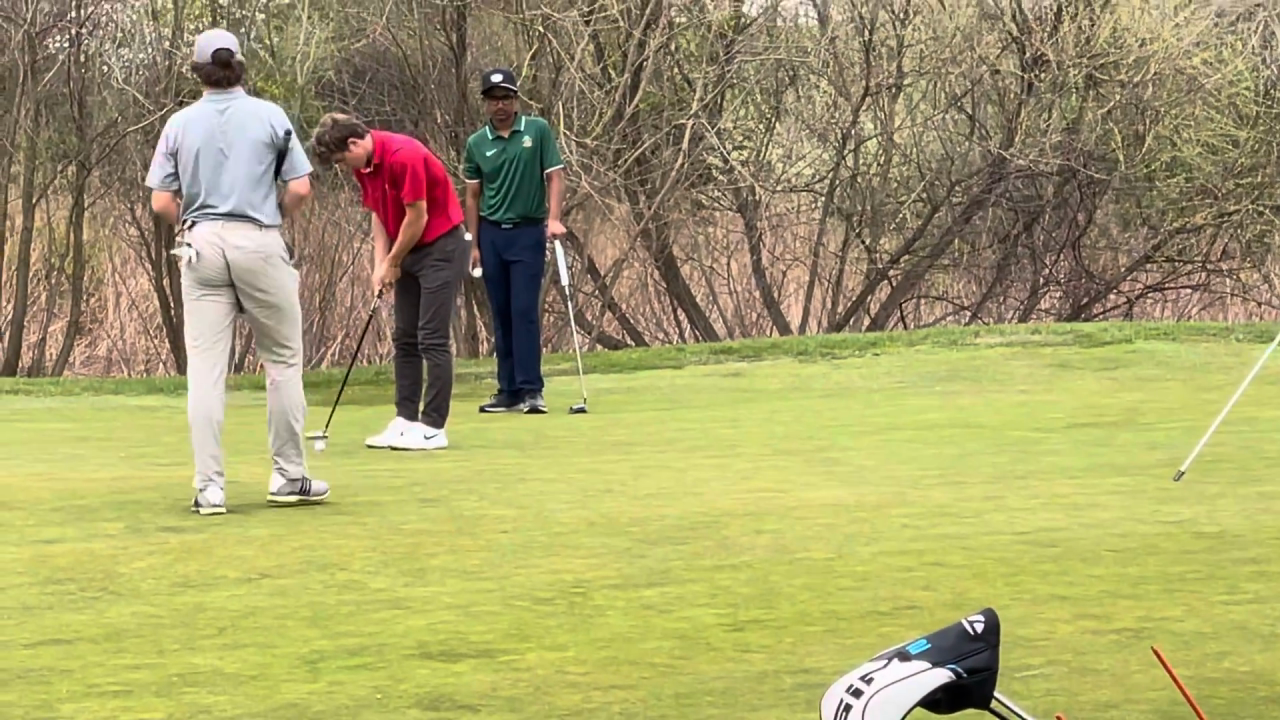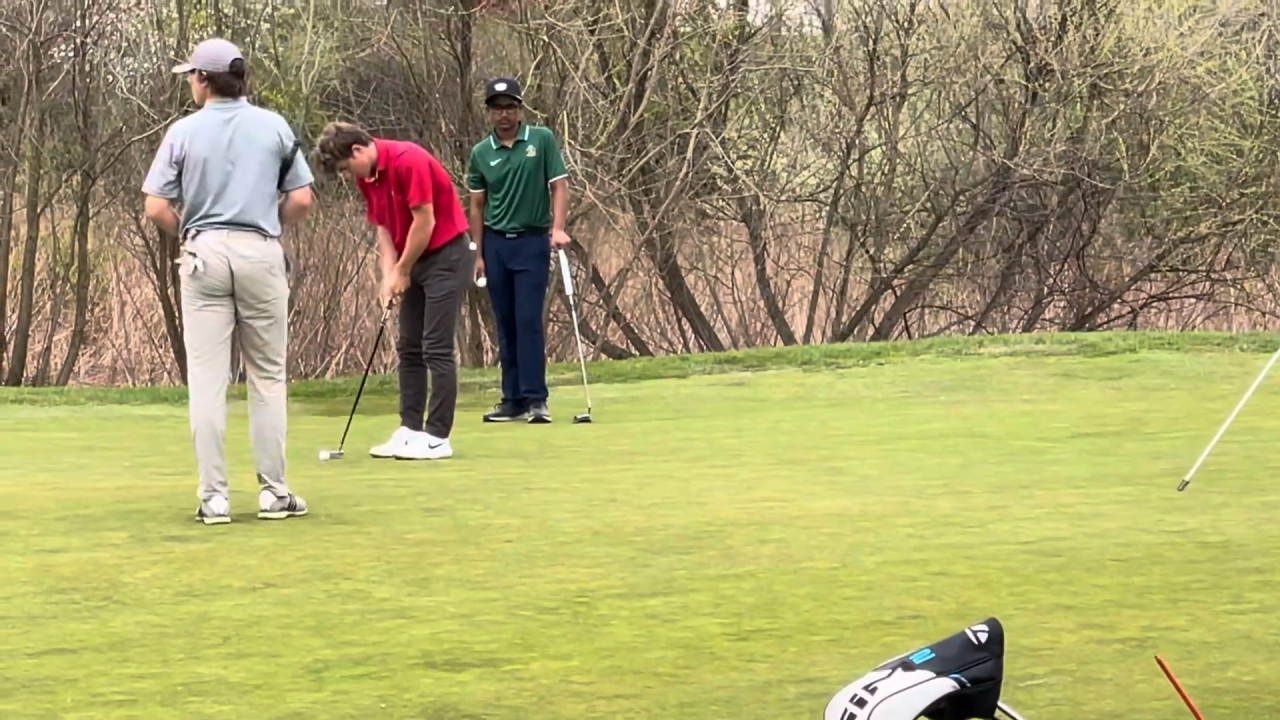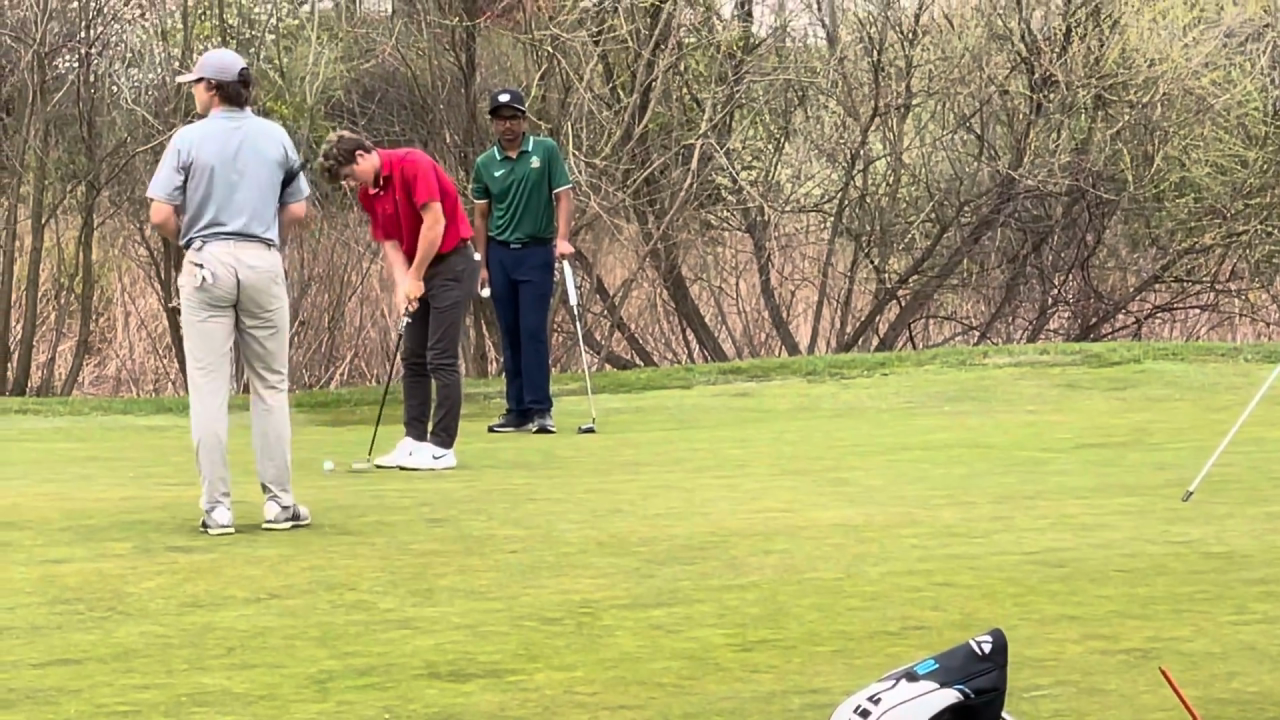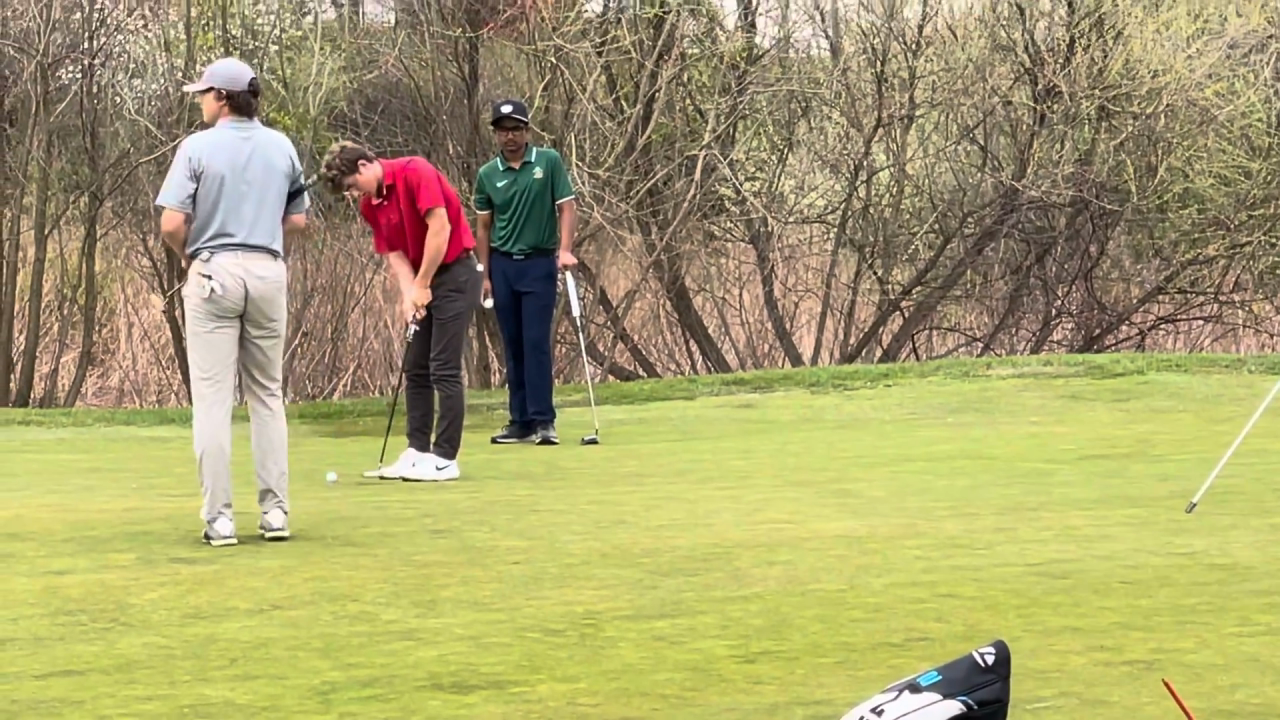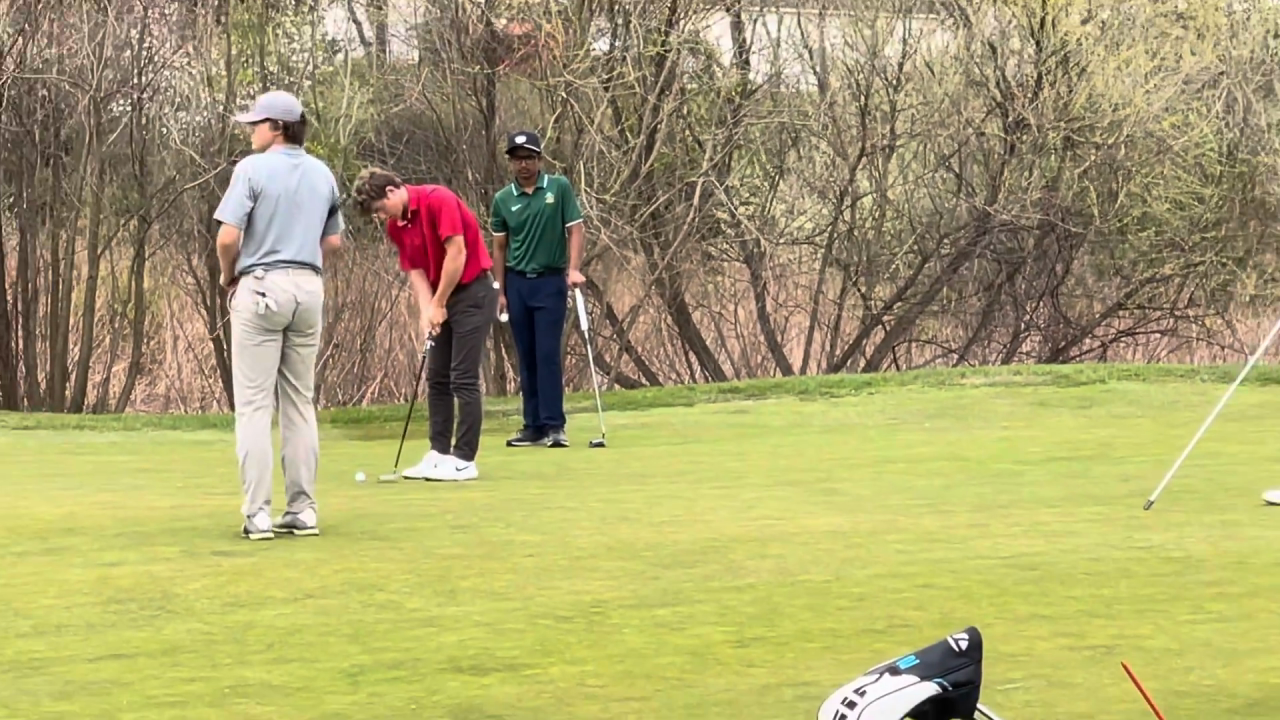
dt=0.2s
person 1, frame 1
left shoulder: (181, 123)
right shoulder: (270, 115)
left elbow: (161, 202)
right elbow: (300, 189)
left hip: (202, 247)
right hip: (260, 244)
left knee: (206, 370)
right knee: (283, 361)
left ankle: (210, 487)
right ankle: (289, 474)
person 1, frame 2
left shoulder: (183, 131)
right shoulder: (273, 125)
left elbow: (156, 209)
right elbow: (301, 200)
left hip: (204, 256)
right hip: (261, 255)
left knee: (207, 380)
right knee: (267, 379)
left ankle: (214, 496)
right ankle: (274, 492)
person 1, frame 3
left shoulder: (188, 138)
right shoulder: (276, 136)
left elbow: (160, 215)
right elbow: (296, 211)
left wrist: (190, 240)
left hip: (207, 266)
right hip: (263, 264)
left knee: (209, 390)
right knee: (270, 388)
left ankle: (217, 507)
right ankle: (279, 501)
person 1, frame 4
left shoulder: (197, 147)
right shoulder: (282, 147)
left elbow: (171, 224)
right elbow: (297, 220)
left wrist: (191, 253)
left hip: (213, 275)
right hip: (268, 274)
left knee: (212, 400)
right knee: (267, 397)
left ankle: (220, 517)
right ankle: (275, 510)
person 1, frame 5
left shoulder: (252, 168)
right shoulder: (323, 173)
left elbow: (229, 237)
right elbow: (333, 241)
left wrist: (229, 275)
left hip: (261, 290)
right hip: (309, 289)
left knee: (253, 405)
right knee: (299, 404)
left ankle: (258, 512)
right ankle: (302, 509)
person 2, frame 1
left shoulder: (539, 130)
right shoulder: (476, 144)
left elbow: (554, 176)
right elbow: (472, 196)
left wrist: (554, 218)
right wrist: (473, 244)
left hip: (528, 232)
right hip: (491, 234)
left knee: (525, 311)
right knee: (501, 315)
left ankle: (531, 389)
right ankle: (509, 389)
person 2, frame 2
left shoulder: (542, 140)
right shoulder: (480, 153)
left elbow: (559, 185)
right elbow: (477, 206)
left wrist: (558, 228)
right wrist: (478, 254)
left hip: (532, 241)
right hip: (495, 243)
left knee: (528, 321)
right knee: (505, 325)
left ankle: (536, 399)
right ankle: (513, 399)
person 2, frame 3
left shoulder: (547, 150)
right shoulder: (484, 164)
left elbow: (563, 196)
right elbow: (481, 217)
left wrist: (562, 239)
right wrist: (482, 264)
left hip: (536, 252)
right hip: (499, 254)
left knee: (533, 331)
right knee: (510, 335)
left ankle: (540, 409)
right ankle: (517, 409)
person 2, frame 4
left shoulder: (549, 161)
right shoulder: (487, 174)
left elbow: (566, 207)
right elbow: (483, 227)
left wrist: (565, 249)
right wrist: (484, 275)
left hip: (539, 263)
right hip: (502, 265)
left knee: (536, 343)
right knee: (513, 346)
left ankle: (543, 421)
right ankle: (521, 420)
person 2, frame 5
left shoulder: (560, 187)
right shoulder: (502, 199)
left elbow: (575, 229)
right elbow: (499, 248)
left wrist: (574, 269)
right wrist: (500, 291)
left hip: (551, 281)
right hip: (517, 283)
left knee: (548, 354)
right knee: (526, 358)
left ankle: (554, 426)
right ankle: (533, 425)
person 3, frame 1
left shoulder: (404, 155)
right shoulder: (363, 166)
left elbow: (418, 217)
left wrist: (392, 263)
right wrist: (380, 264)
left hip: (442, 246)
right hip: (409, 249)
left knee: (432, 338)
right knee: (404, 338)
person 3, frame 2
left shoulder: (408, 159)
right shoulder: (366, 179)
left elbow: (425, 221)
right elbow: (384, 227)
left wrist: (401, 272)
right wrist: (388, 276)
left hip: (446, 255)
right hip: (413, 260)
left knee: (436, 348)
right knee: (409, 348)
person 3, frame 3
left shoulder: (411, 163)
right shoulder: (367, 194)
left elbow: (435, 221)
right elbow: (390, 242)
left wrist: (416, 277)
right wrist: (402, 285)
left hip: (451, 264)
right hip: (418, 272)
left knee: (441, 358)
right knee: (412, 358)
person 3, frame 4
left shoulder: (414, 171)
right shoulder: (369, 206)
left elbow: (440, 227)
right elbow: (394, 254)
left wrist: (423, 285)
right wrist: (409, 294)
left hip: (455, 274)
right hip: (422, 281)
left knee: (444, 368)
right knee: (415, 368)
person 3, frame 5
left shoulder: (437, 199)
right shoulder: (396, 226)
left elbow: (458, 252)
right elbow: (416, 271)
left wrist: (439, 304)
right wrist: (426, 311)
left hip: (472, 292)
right hip: (442, 296)
left knee: (463, 378)
right knee: (437, 378)
left ankle: (464, 460)
right ankle: (439, 452)
